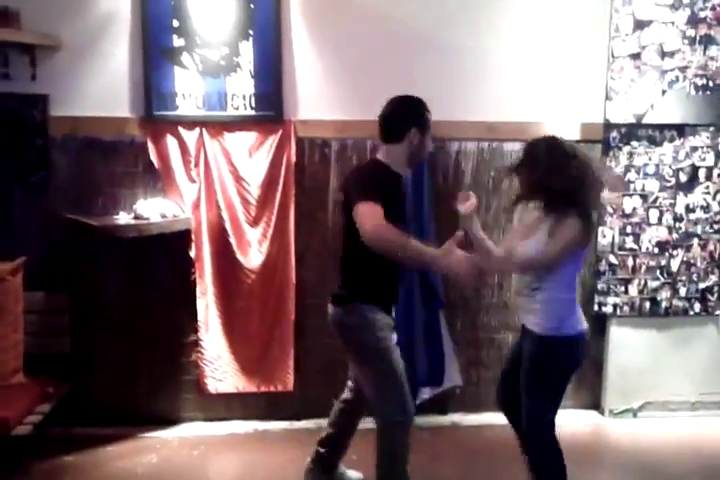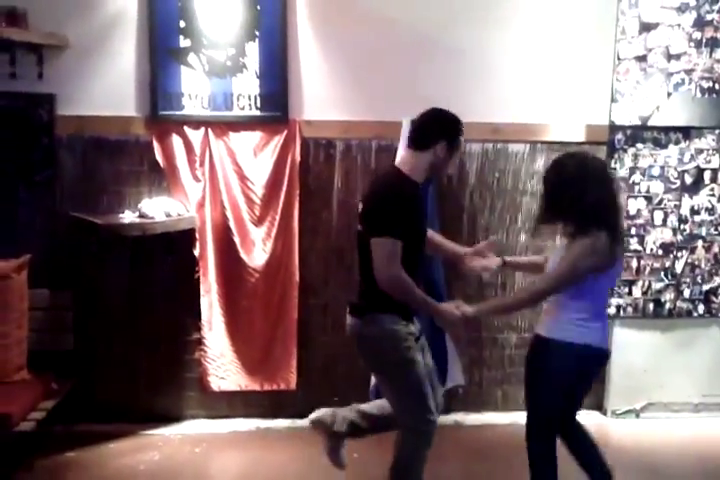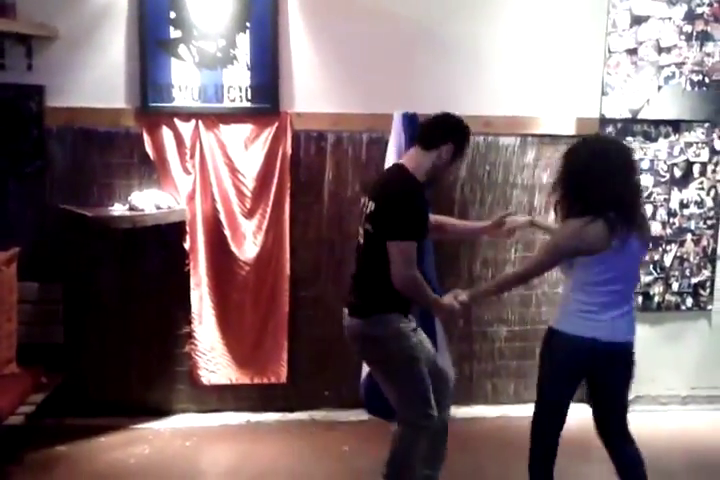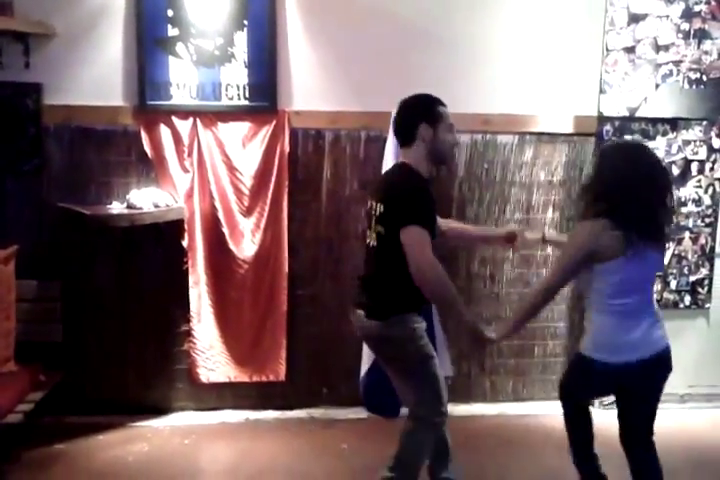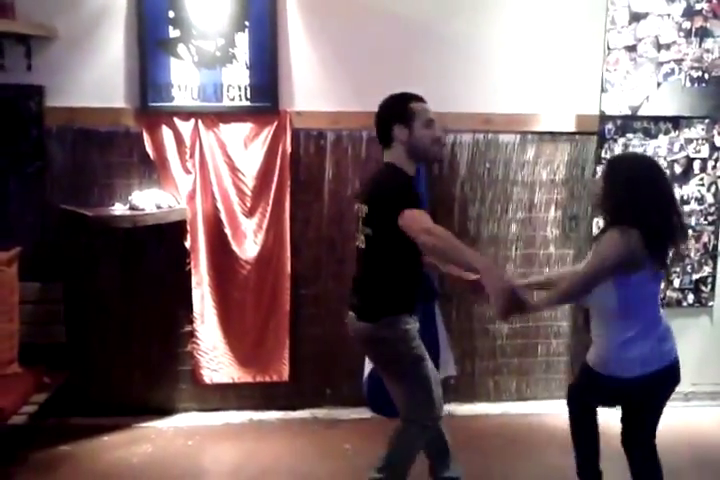
dt=0.2s
person 1, frame 1
left shoulder: (389, 181)
right shoulder: (367, 180)
right elbow: (374, 233)
left wrist: (436, 253)
right wrist: (438, 258)
left hip: (371, 307)
right hip: (361, 311)
left knee: (361, 392)
right knee: (396, 412)
person 1, frame 2
left shoulder: (405, 188)
right shoulder: (390, 192)
right elbow: (387, 274)
left wrist: (465, 253)
right wrist: (437, 310)
left hip: (396, 320)
right hip: (381, 321)
left knee: (427, 404)
right knee: (421, 420)
left ankle: (338, 422)
person 1, frame 3
left shoulder: (396, 183)
right shoulder: (404, 192)
left elbow: (430, 223)
right elbow: (403, 276)
left wrist: (483, 228)
right wrist: (439, 306)
left hip: (384, 315)
right hip: (379, 320)
left knee: (440, 387)
right knee: (421, 415)
person 1, frame 4
left shoulder: (398, 181)
right shoulder: (411, 188)
left elbow: (436, 228)
right elbow: (423, 266)
left wrist: (493, 235)
right wrist: (467, 320)
left hip: (377, 313)
right hip: (394, 320)
left knee: (429, 401)
right knee: (429, 410)
person 1, frame 5
left shoulder: (386, 183)
right shoulder: (395, 186)
left elbow: (418, 243)
right elbow: (427, 234)
left wrist: (466, 271)
right wrist: (489, 271)
left hip: (372, 315)
right hip: (385, 321)
left knee: (424, 401)
right knee: (422, 411)
person 2, frame 1
left shoulder: (573, 224)
right shoulder: (530, 212)
left elbow: (541, 261)
right elbow: (501, 256)
left wrist: (494, 262)
right wrist: (470, 219)
left hip: (556, 337)
right hip: (534, 330)
left knee: (535, 423)
right knee: (509, 400)
person 2, frame 2
left shoulder: (592, 242)
right shoulder: (594, 234)
left elbow: (538, 292)
right elbow: (550, 265)
left wrist: (477, 310)
right wrist: (502, 262)
left hip: (560, 344)
right hip: (592, 346)
left knee: (540, 429)
right knee: (563, 420)
person 2, frame 3
left shoulder: (583, 228)
right shoulder: (634, 223)
left elbow: (525, 273)
left wrist: (471, 295)
right wrist: (535, 223)
left hip: (571, 338)
right hip: (619, 342)
left knee: (548, 420)
right knee: (613, 425)
person 2, frame 4
left shoulder: (595, 231)
right shoulder: (653, 232)
left elbow: (547, 291)
left wrist: (502, 332)
right wrist: (548, 238)
left hip: (603, 358)
right hip: (654, 355)
left knee: (572, 396)
right knee: (639, 438)
person 2, frame 5
left shoulder: (621, 239)
right shoulder: (650, 241)
left elbow: (582, 282)
right elbow: (581, 273)
left wrist: (532, 304)
right wrist: (525, 282)
left hip: (615, 369)
right hip: (663, 365)
left knee: (578, 400)
right knee: (640, 442)
